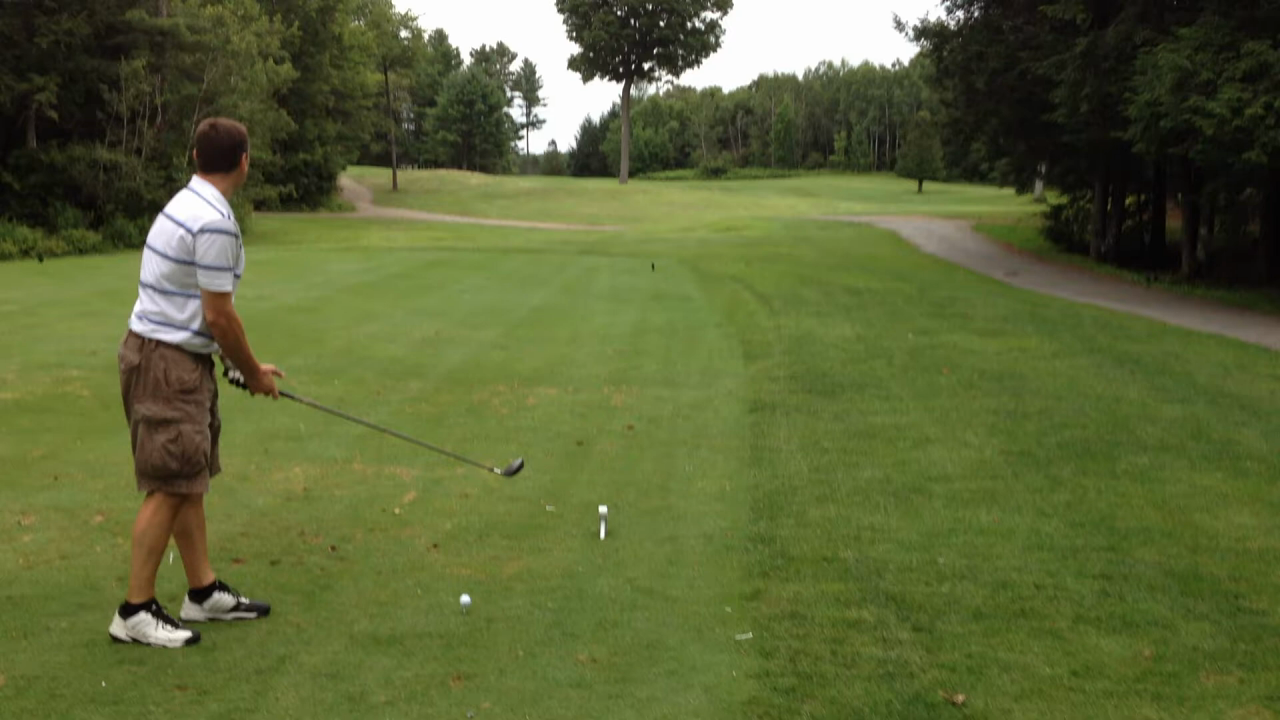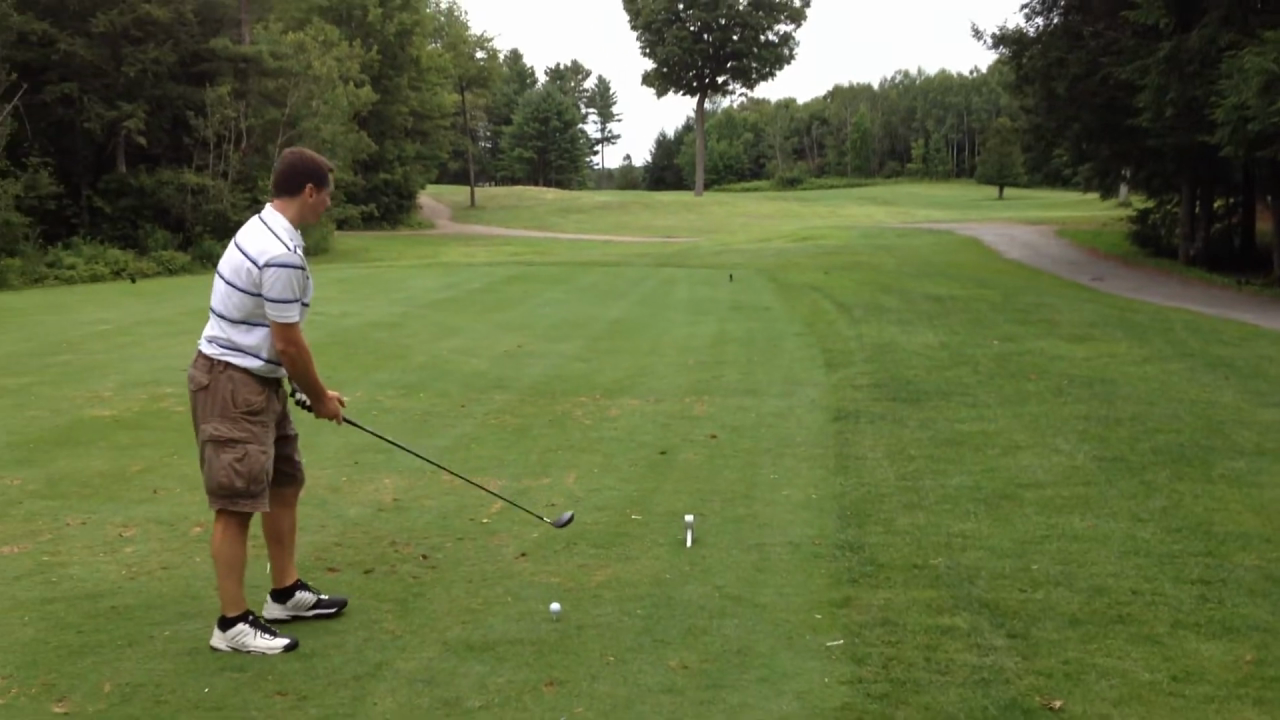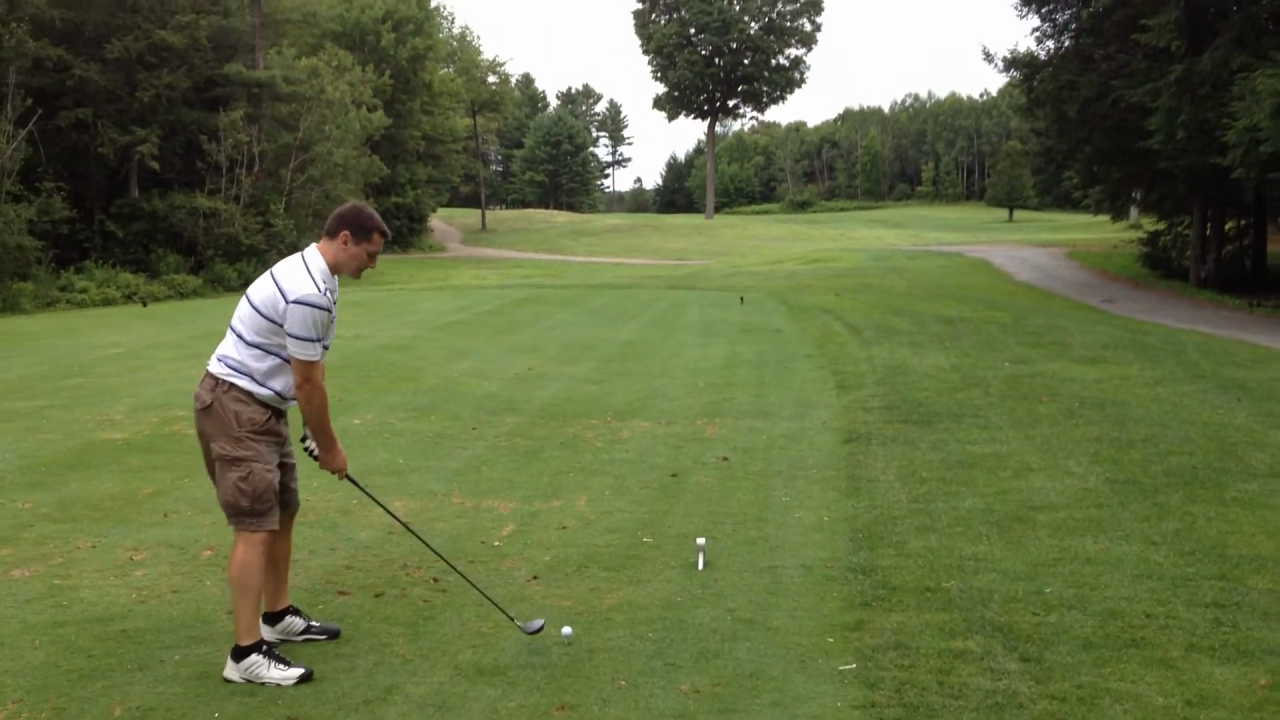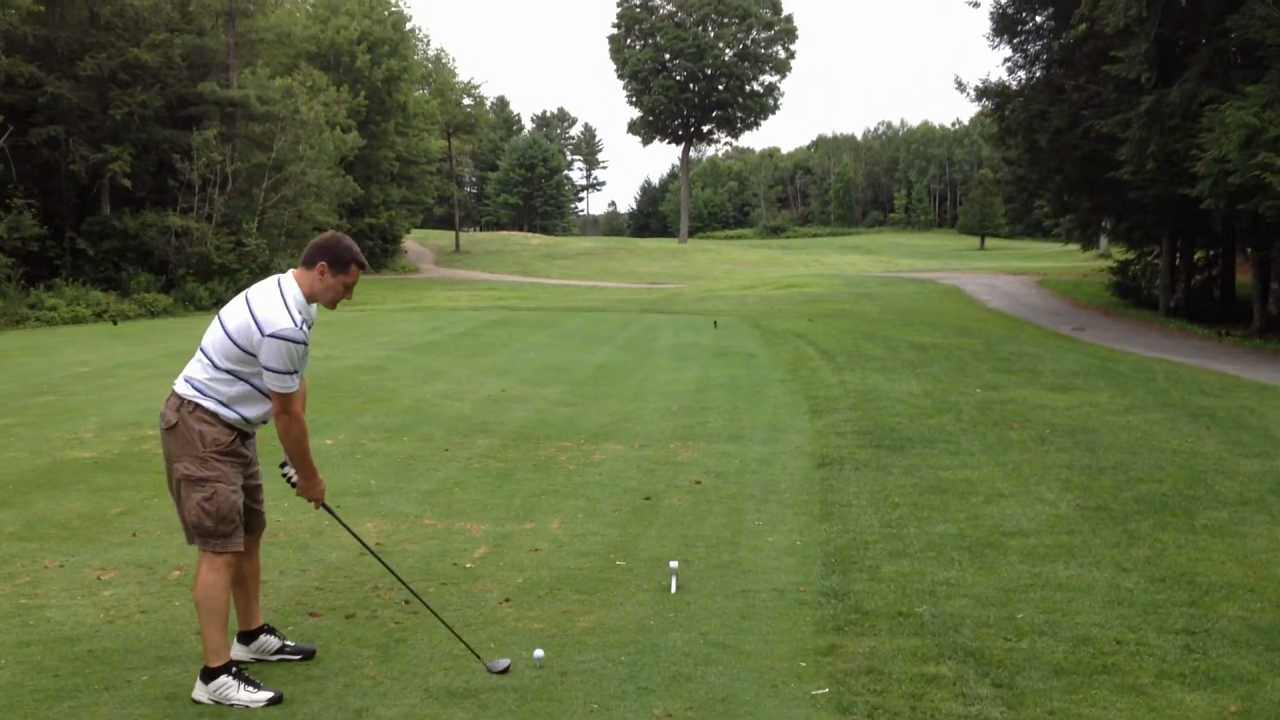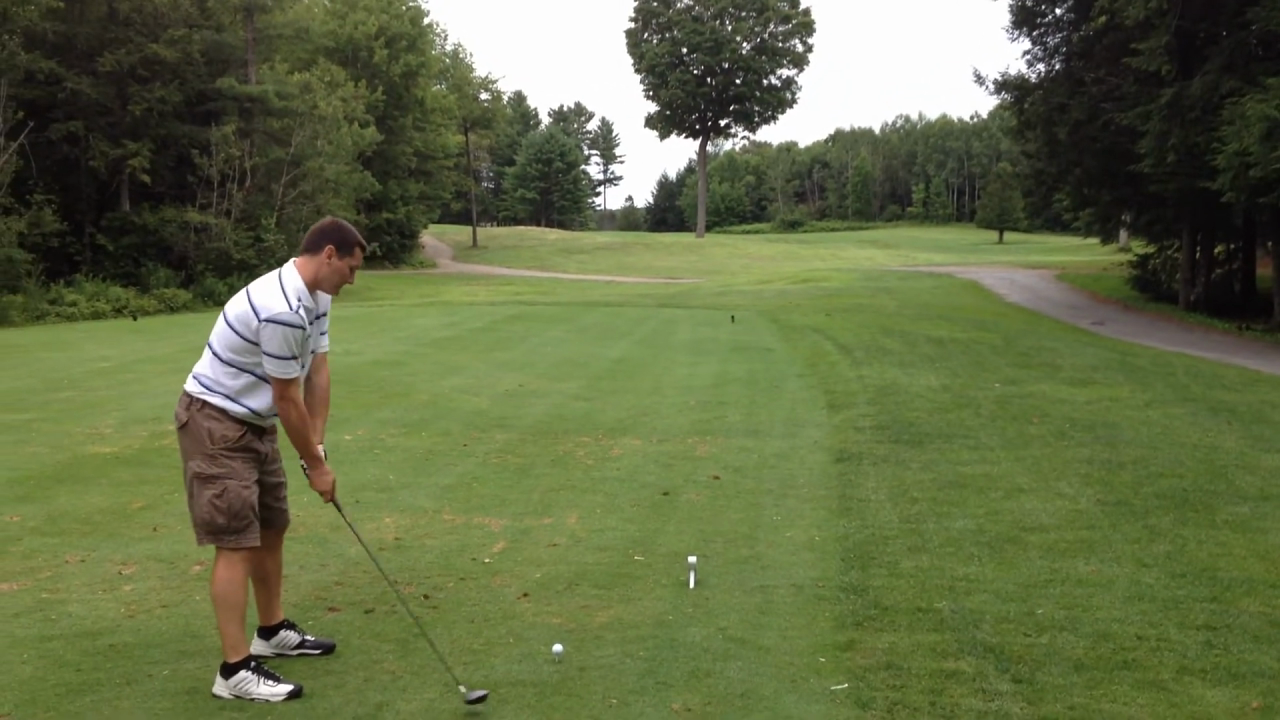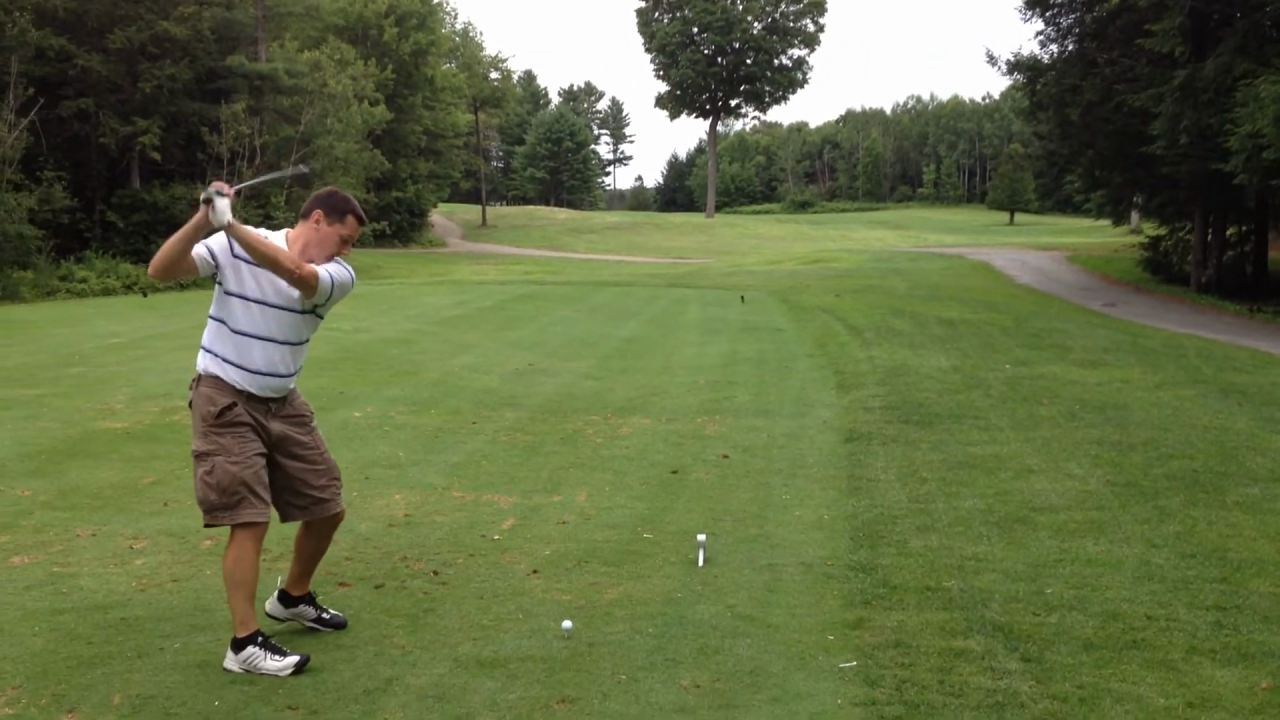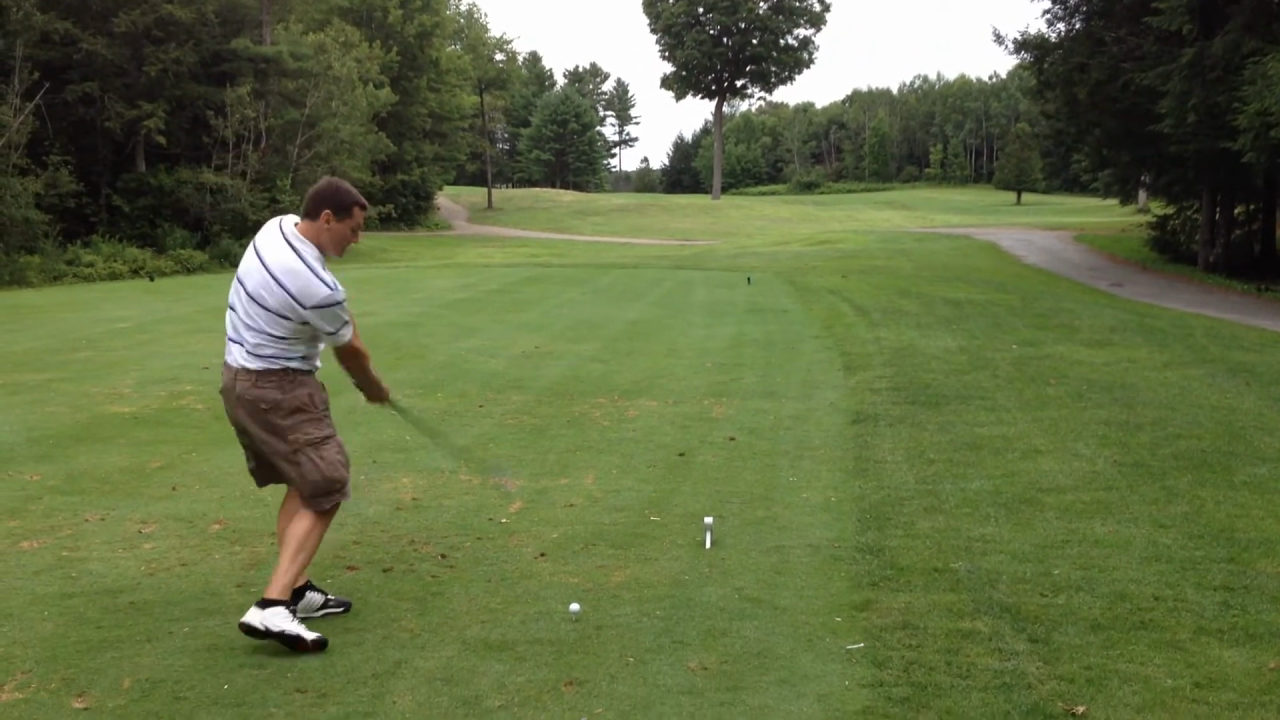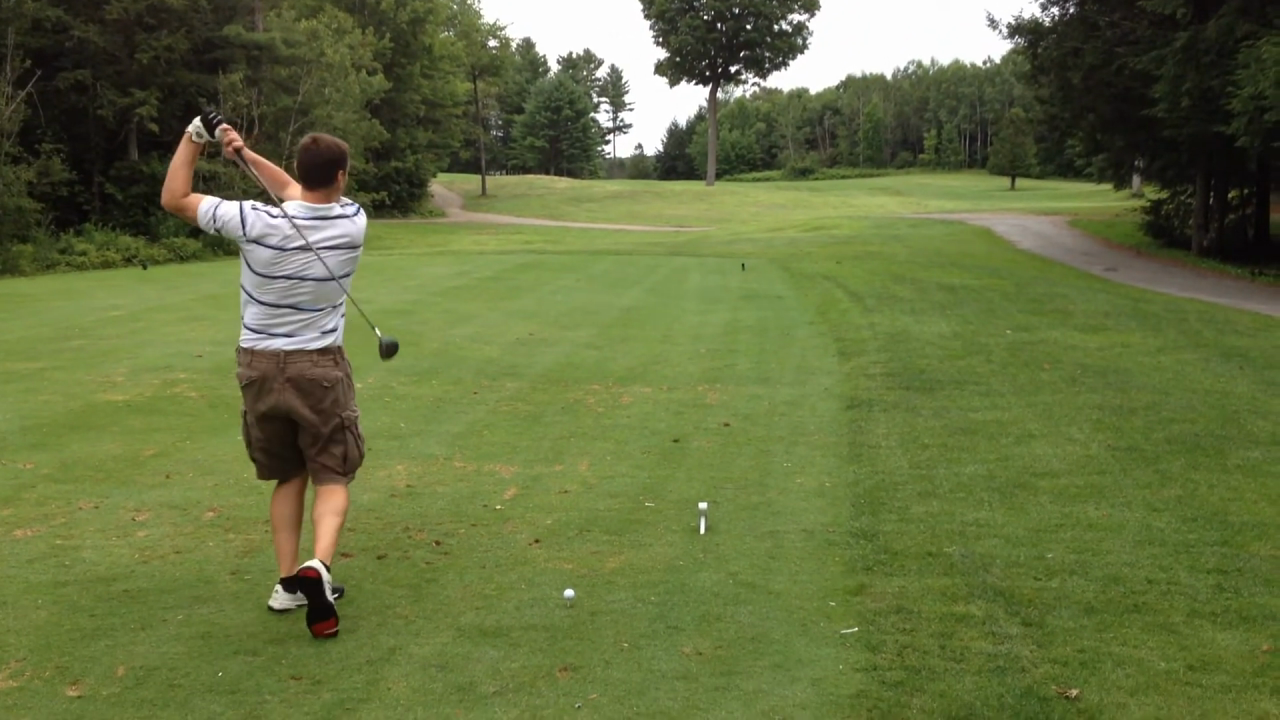
dt=0.5s
person 1, frame 1
left shoulder: (190, 204)
right shoulder: (214, 222)
right elbow: (219, 315)
left wrist: (241, 364)
right wrist: (253, 373)
left hip: (178, 356)
right hip: (168, 360)
left knee: (190, 482)
right knee: (169, 486)
left ankle: (204, 593)
right ankle: (135, 610)
person 1, frame 2
left shoulder: (267, 230)
right shoulder: (281, 255)
right elbow: (288, 345)
left wrist: (313, 390)
right wrist: (320, 398)
left hip: (255, 380)
right hip: (233, 382)
left knee: (283, 485)
right knee: (238, 502)
left ankle: (285, 593)
right ankle: (232, 623)
person 1, frame 3
left shoulder: (311, 270)
right shoulder: (310, 295)
left elbow: (307, 375)
right elbow: (308, 382)
left wrist: (317, 435)
right wrist: (329, 447)
left hip: (259, 403)
right hip: (235, 404)
left knee: (281, 515)
right knee: (255, 526)
left ankle: (276, 616)
right ankle: (246, 653)
person 1, frame 4
left shoulder: (287, 292)
right shoulder: (283, 326)
left elbow: (294, 391)
right elbow: (286, 413)
left wrist: (300, 462)
right wrist: (309, 475)
left hip: (228, 424)
right hip: (202, 425)
left knee: (247, 535)
right knee: (221, 547)
left ankle: (252, 637)
right ankle: (216, 675)
person 1, frame 5
left shoulder: (317, 298)
right shoulder: (279, 308)
left elbow: (319, 372)
right elbow: (286, 398)
left wrist: (317, 447)
right wrist: (317, 463)
left hip: (254, 424)
right hip: (216, 422)
left knee: (269, 530)
right knee: (237, 543)
left ankle: (272, 631)
right ankle: (235, 670)
person 1, frame 6
left shoulder: (337, 276)
right shoulder: (229, 245)
left elbow: (288, 271)
right elbow: (160, 271)
left wrist: (230, 222)
right wrist: (202, 219)
left hip: (283, 404)
right hip: (225, 400)
left knee: (327, 510)
right knee: (249, 521)
left ankle: (294, 598)
right ankle: (244, 643)
person 1, frame 7
left shoulder: (278, 226)
right shoulder: (320, 289)
right elbow: (348, 349)
right wrist: (373, 386)
left hip: (241, 381)
right hip: (278, 391)
left knee: (301, 486)
right knee: (323, 495)
left ankle: (296, 593)
right ankle: (271, 607)
person 1, frame 8
left shoulder: (257, 223)
right shoulder: (354, 221)
left elbow: (174, 199)
right elbow: (297, 193)
left wrist: (195, 135)
right wrist: (245, 152)
left hip: (259, 366)
right hip: (319, 367)
left knee: (288, 475)
right knee: (332, 476)
left ankle: (288, 580)
right ankle: (319, 566)
